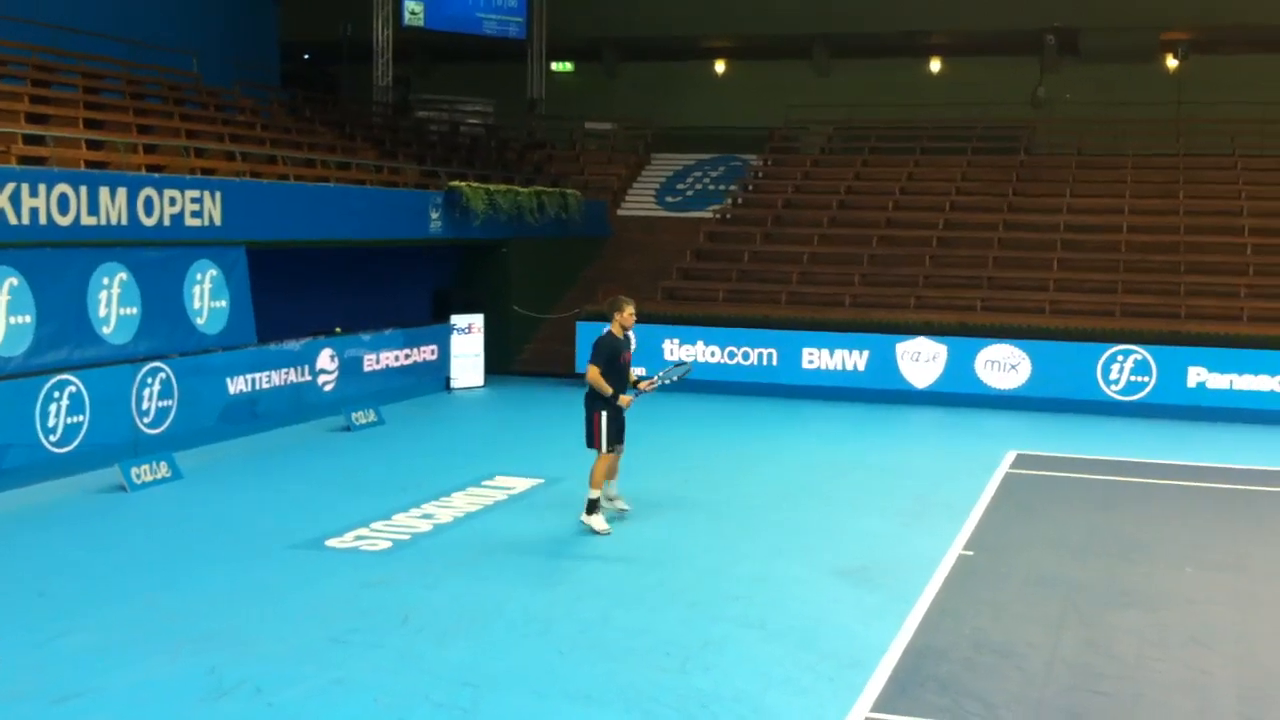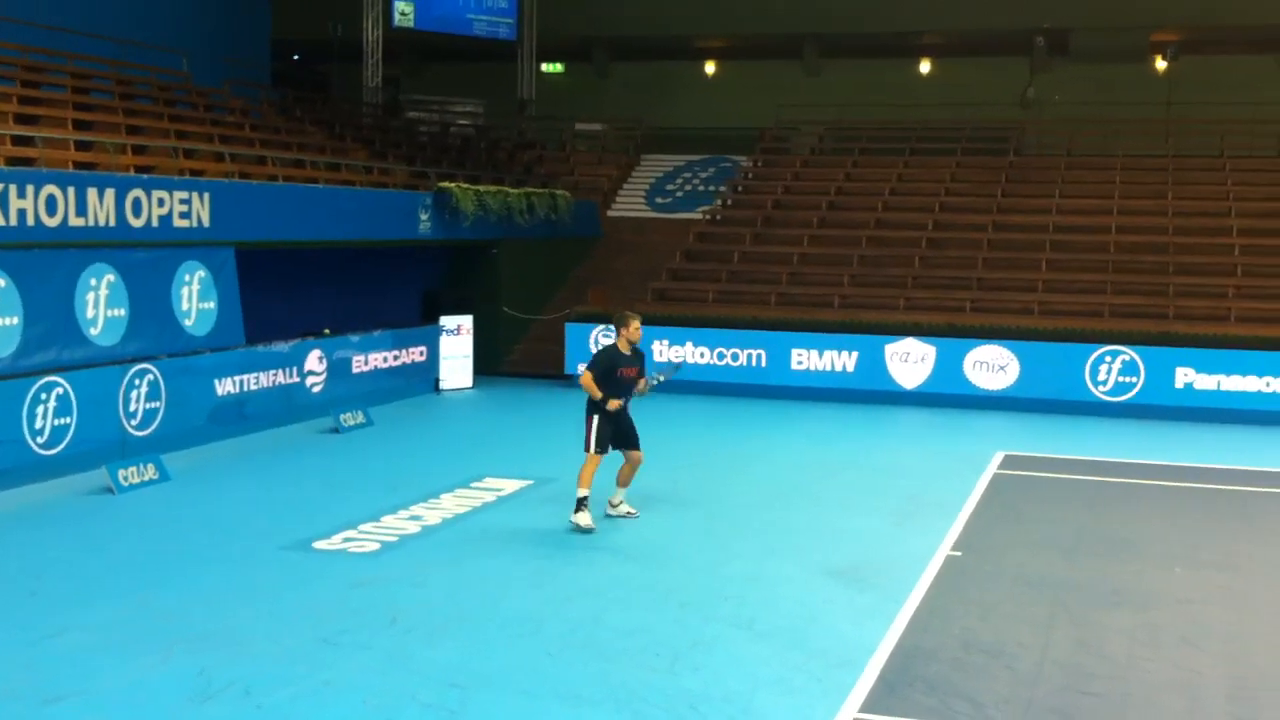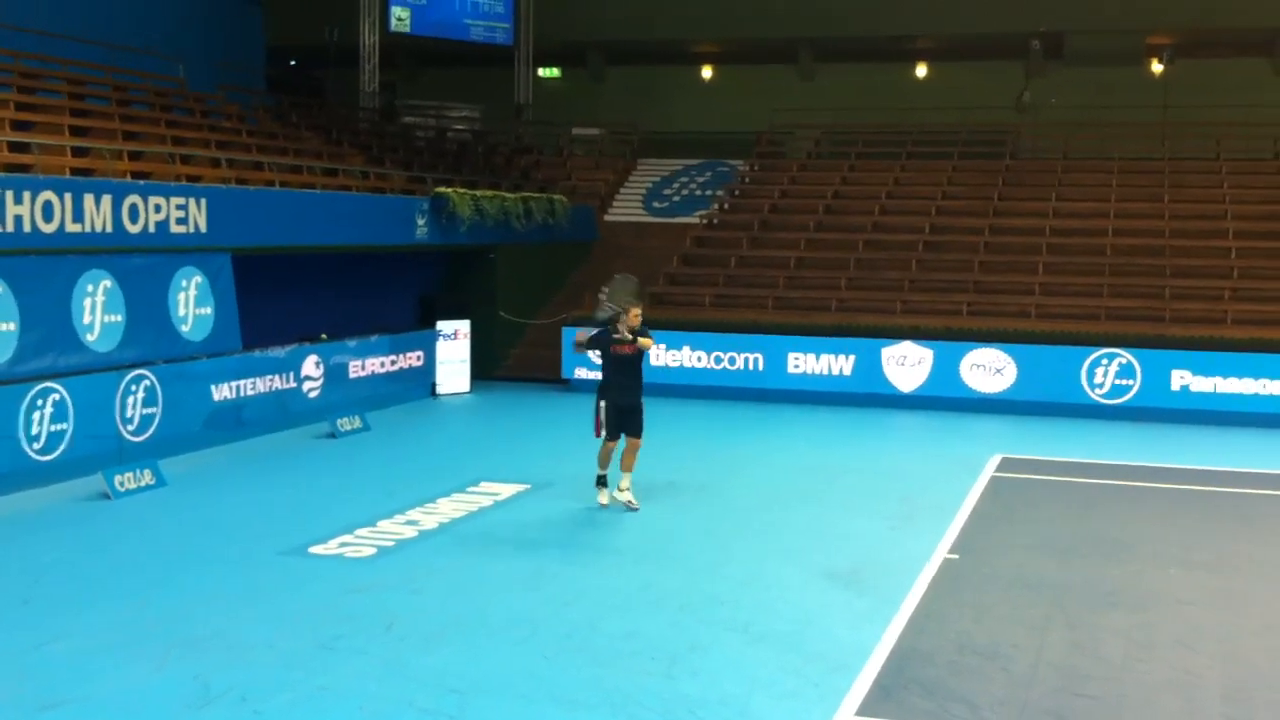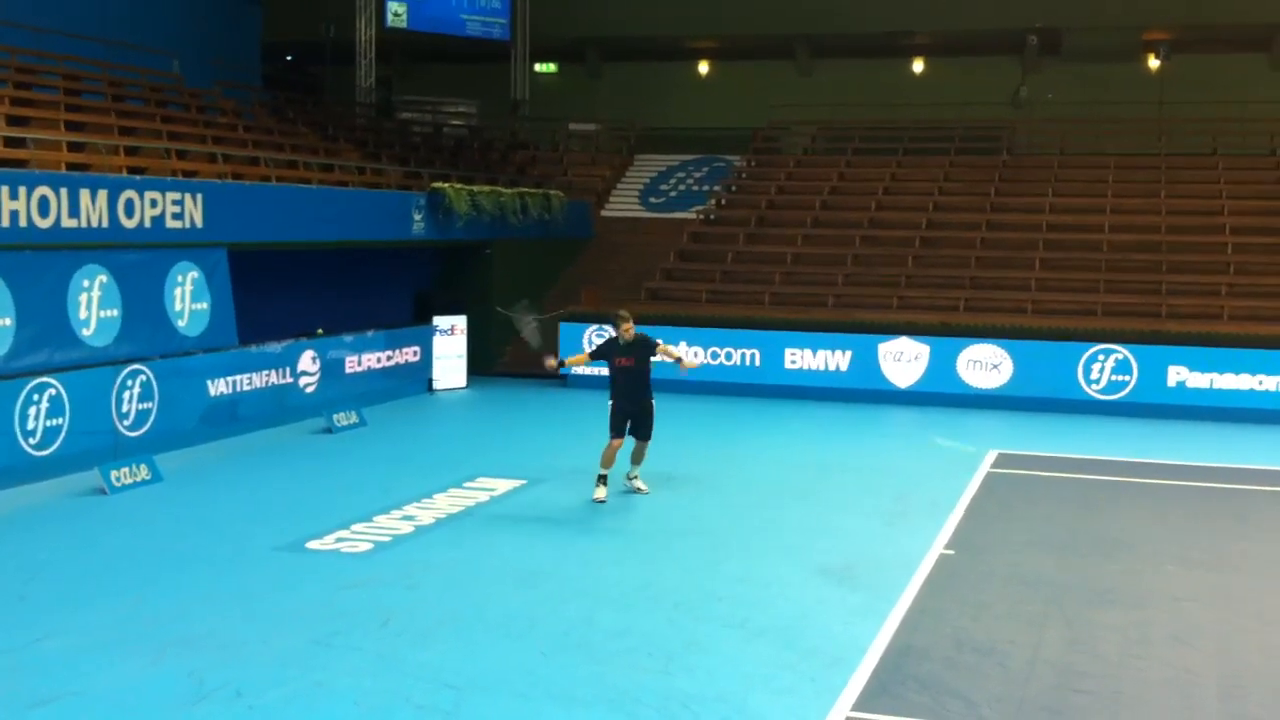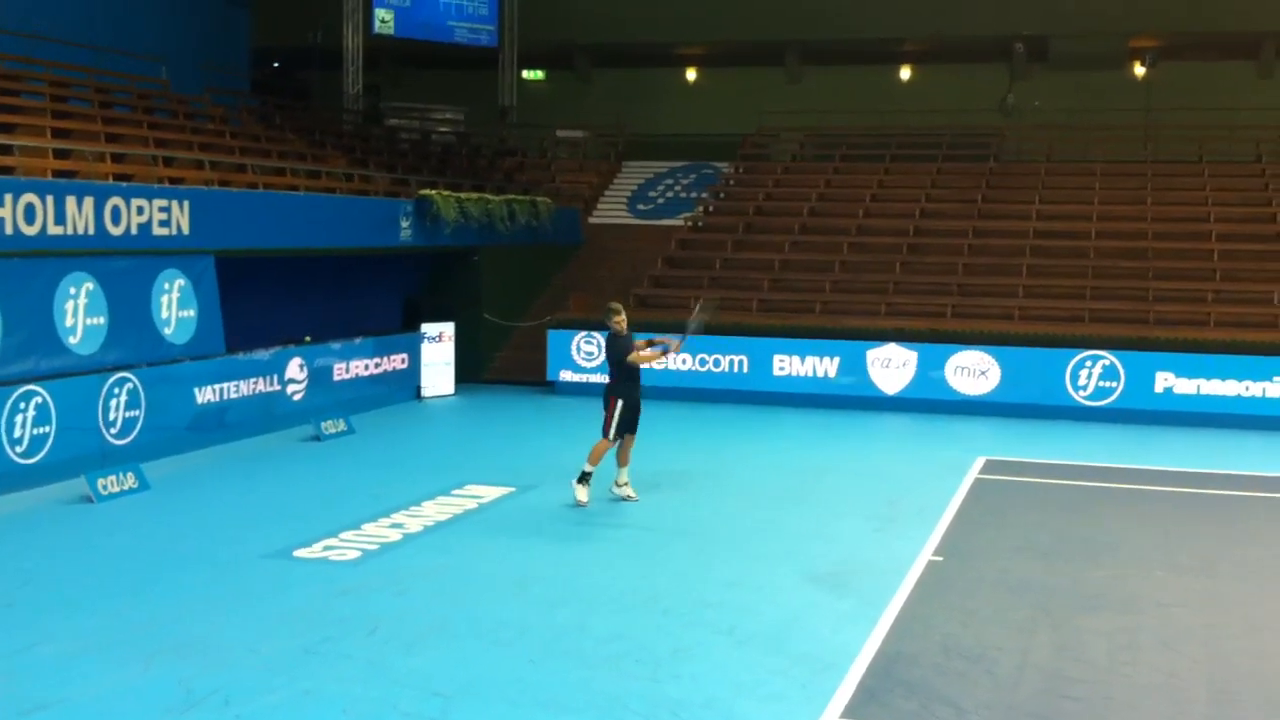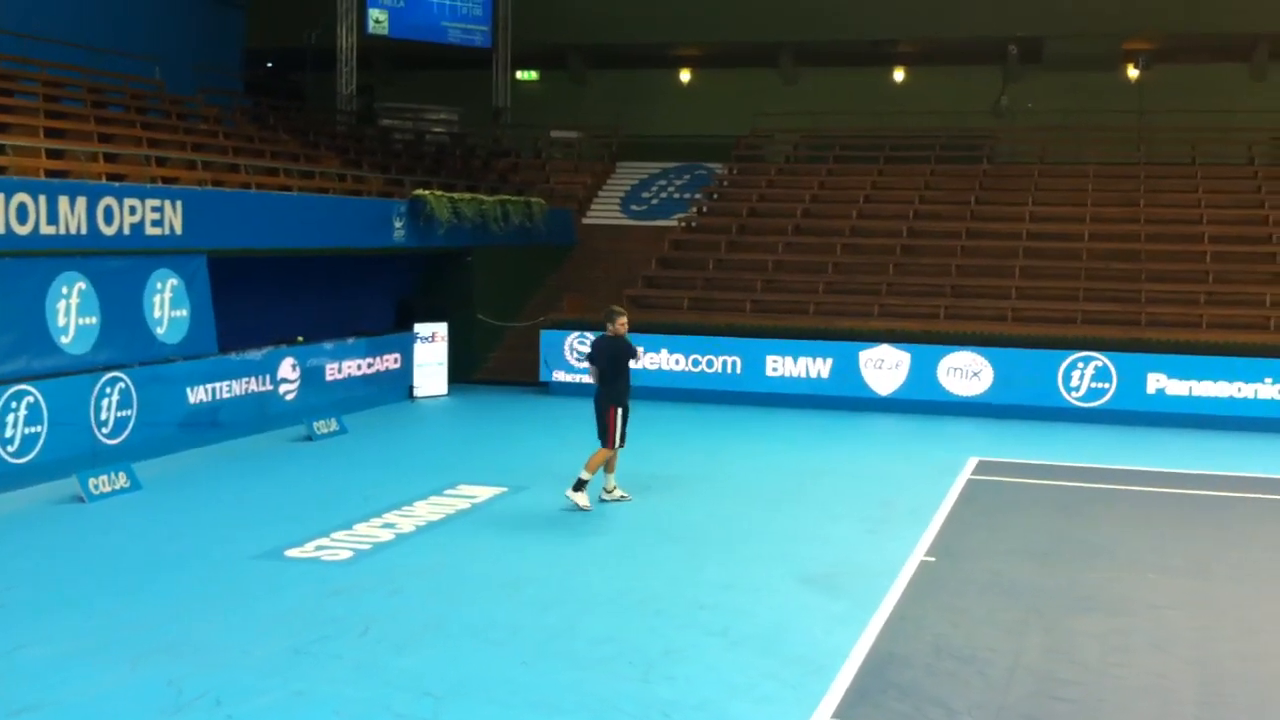
dt=0.3s
person 1, frame 1
left shoulder: (626, 340)
right shoulder: (605, 343)
right elbow: (591, 375)
left wrist: (637, 383)
right wrist: (615, 396)
left hip: (614, 405)
right hip: (600, 405)
left knee: (616, 451)
right knee: (606, 455)
left ankle: (609, 496)
right ankle: (591, 510)
person 1, frame 2
left shoulder: (638, 355)
right shoulder: (606, 355)
left elbow: (639, 380)
right elbow: (585, 380)
left wrist: (642, 386)
right wrist: (604, 400)
left hip: (621, 413)
right hip: (600, 412)
left knee: (635, 457)
right knee: (594, 457)
left ankle: (615, 503)
right ankle: (580, 510)
person 1, frame 3
left shoulder: (641, 334)
right shoulder: (605, 334)
left elbow: (647, 344)
right elbow: (579, 348)
left wrist: (629, 336)
right wrist: (580, 341)
left hip: (633, 398)
right hip: (609, 398)
left knee: (634, 443)
right knee: (609, 443)
left ankle: (623, 490)
right ankle: (601, 483)
person 1, frame 4
left shoulder: (643, 341)
right shoulder: (609, 346)
left elbow: (662, 348)
right elbow: (586, 358)
left wrist: (680, 359)
right wrist: (560, 363)
left hip: (644, 401)
right hip: (620, 402)
left knee: (642, 442)
right knee: (615, 443)
left ankle: (633, 476)
right ankle: (601, 482)
person 1, frame 5
left shoulder: (624, 335)
right shoulder: (614, 341)
left elbow: (635, 346)
right elbow: (636, 359)
left wrist: (657, 342)
right wrist: (664, 351)
left hip: (631, 395)
right hip: (618, 397)
left knee: (628, 439)
right knee: (609, 440)
left ankle: (621, 484)
right ankle: (582, 481)
person 1, frame 6
left shoulder: (597, 343)
right shoulder: (620, 344)
left elbow: (593, 371)
right elbow: (635, 355)
left hip: (604, 398)
right hip: (614, 402)
left knee: (613, 446)
right knee: (609, 448)
left ankle: (609, 489)
right ankle: (577, 489)
